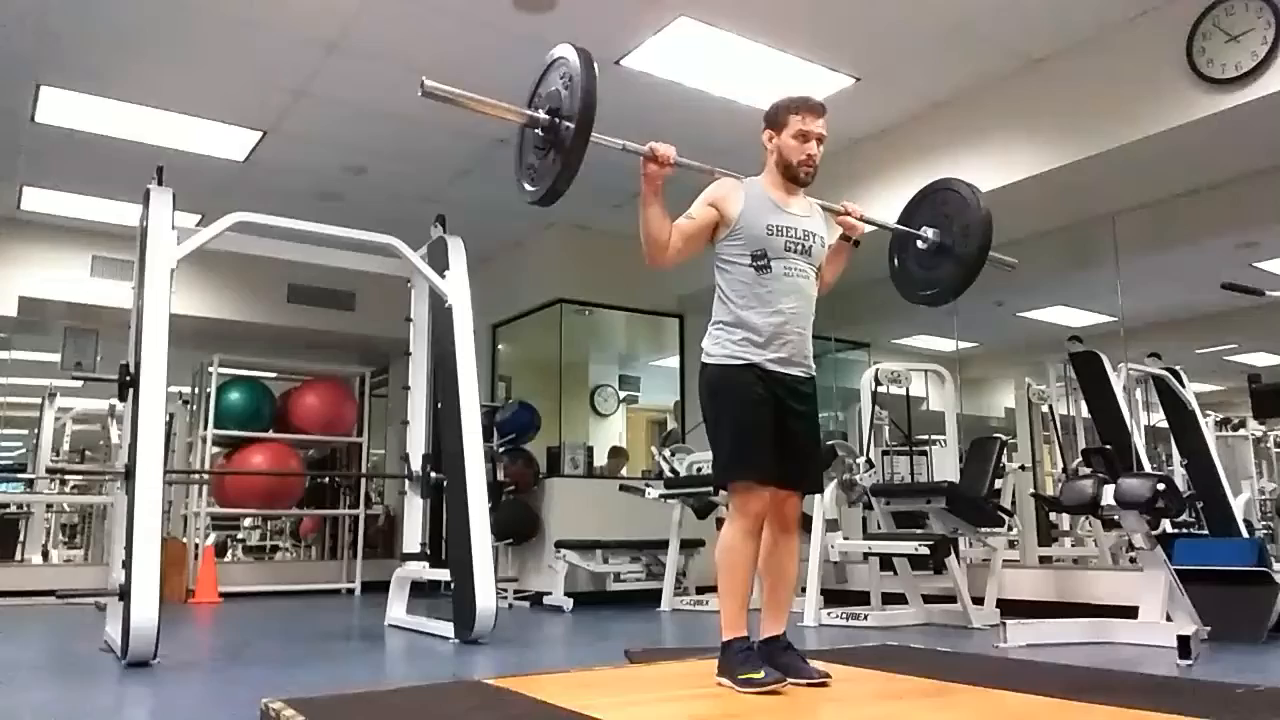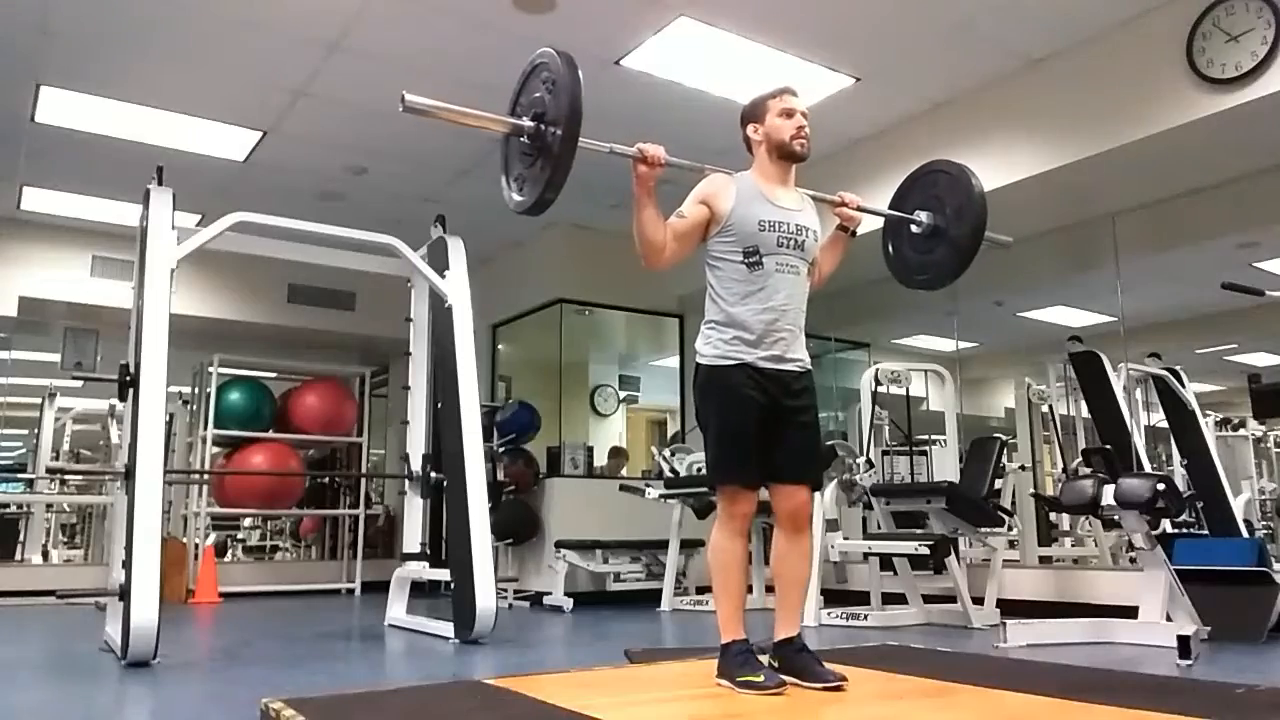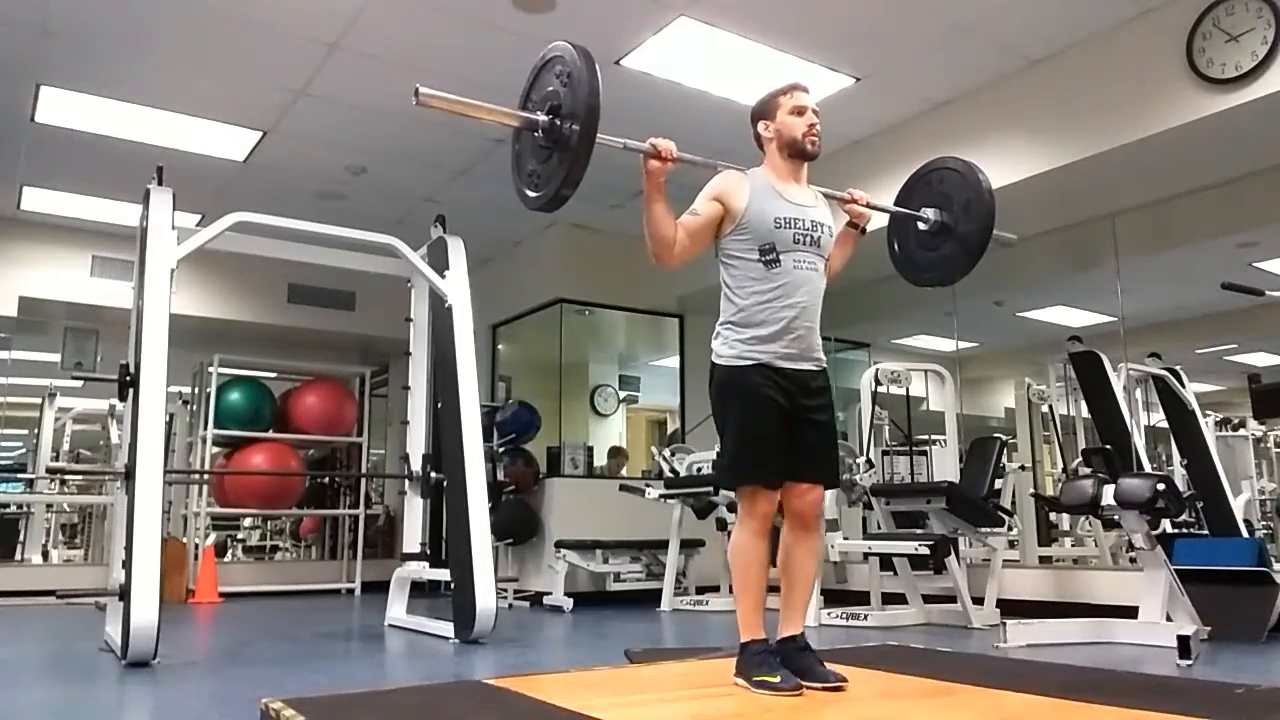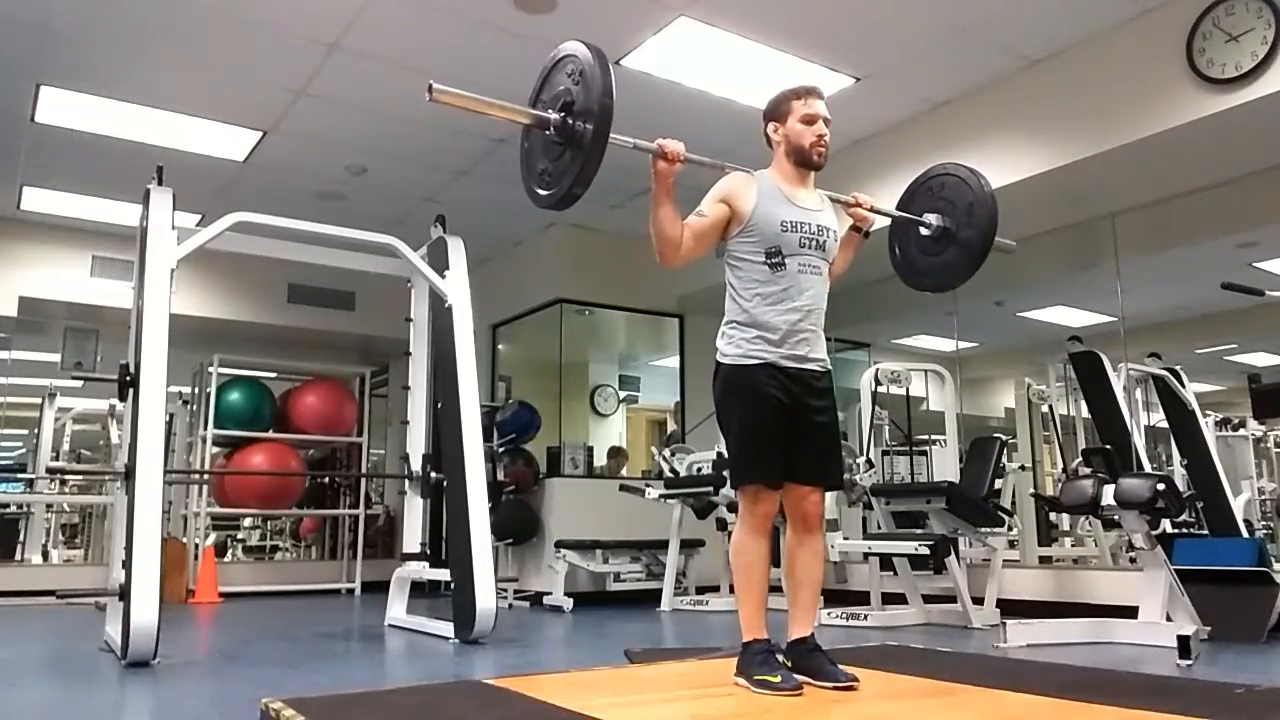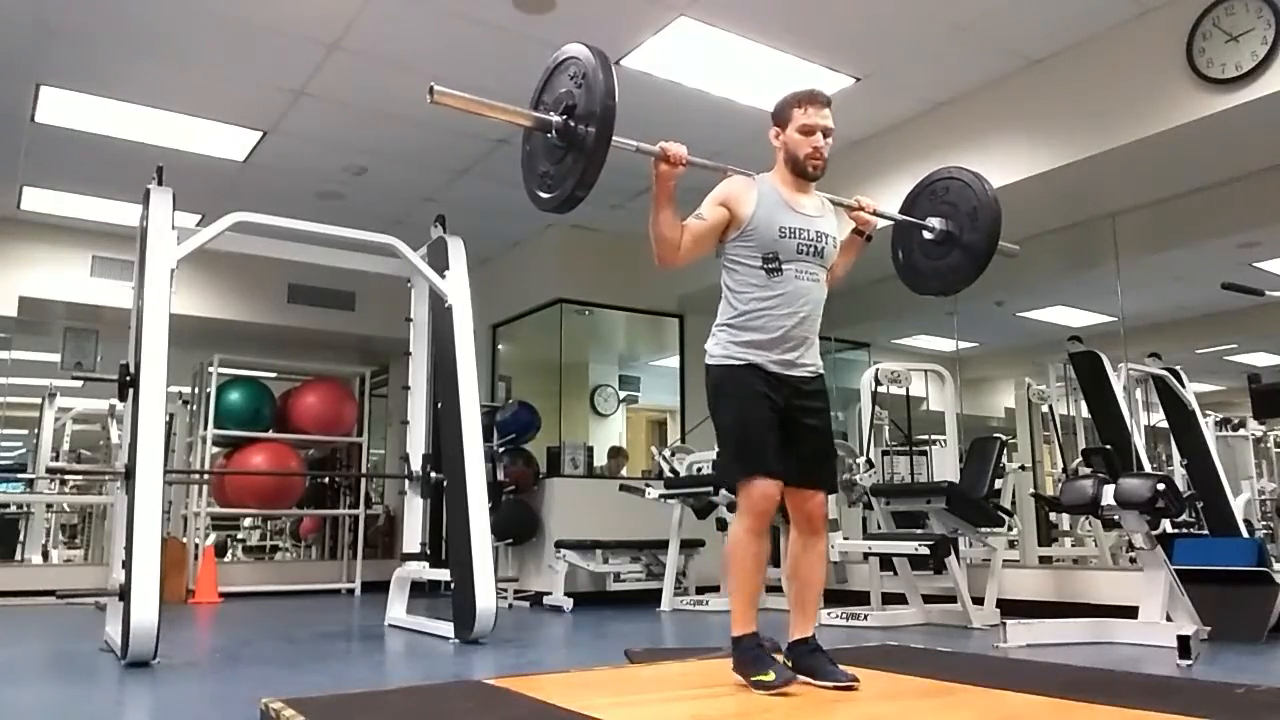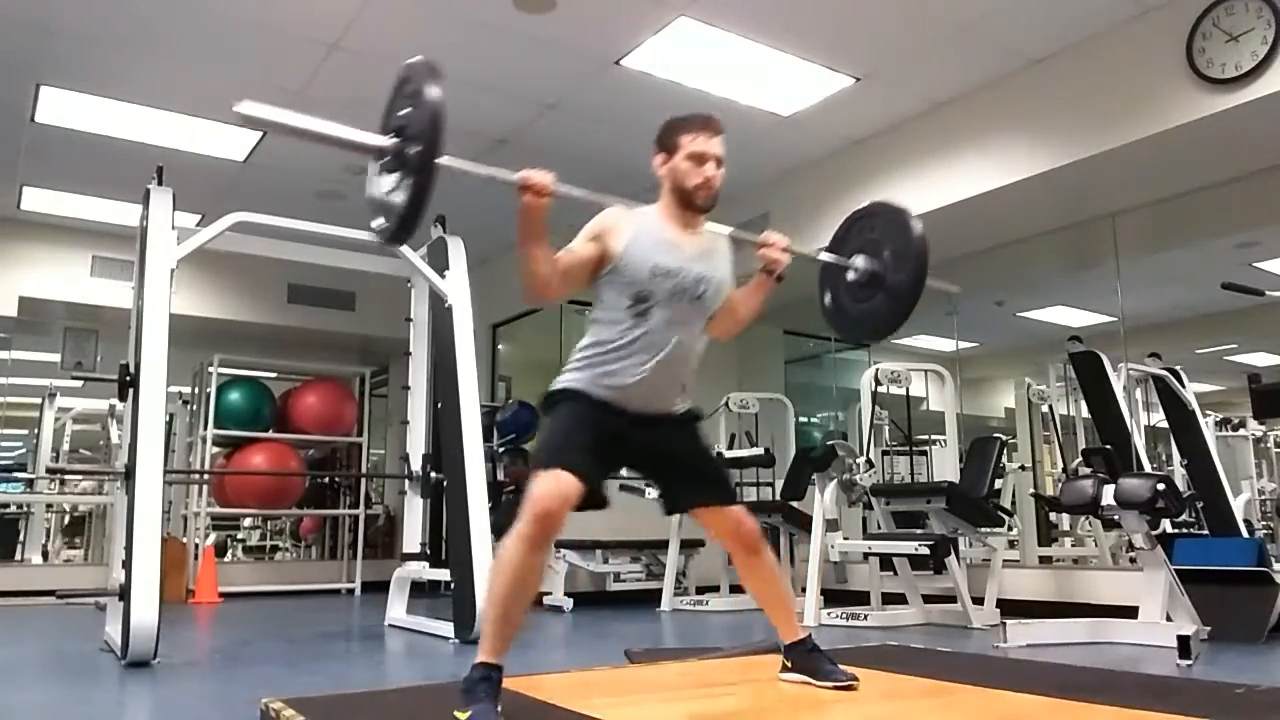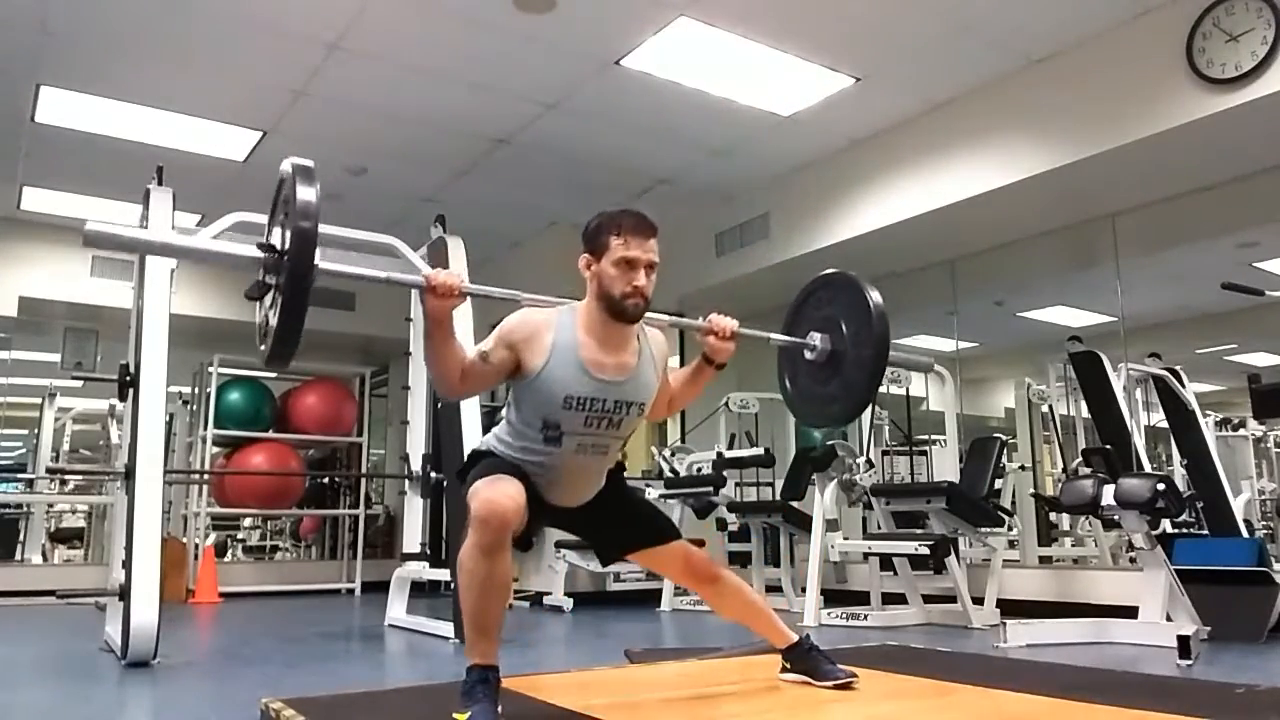
dt=0.7s
person 1, frame 1
left shoulder: (814, 215)
right shoulder: (730, 195)
right elbow: (662, 251)
left wrist: (847, 240)
right wrist: (652, 186)
left hip: (795, 373)
right hip: (737, 366)
left knee: (786, 510)
right knee: (749, 502)
left ankle: (774, 640)
right ankle: (735, 646)
person 1, frame 2
left shoulder: (808, 207)
right shoulder: (720, 191)
right elbow: (656, 253)
left wrist: (845, 230)
right wrist: (644, 187)
left hip: (792, 371)
right hip: (730, 366)
left knee: (796, 509)
right knee: (737, 507)
left ankle: (789, 643)
right ankle: (733, 648)
person 1, frame 3
left shoulder: (820, 204)
right shoulder: (733, 189)
right elbow: (667, 251)
left wrist: (855, 227)
right wrist: (655, 184)
left hip: (808, 370)
right hip: (748, 366)
left knee: (807, 507)
right knee: (758, 507)
left ankle: (792, 640)
right ankle: (753, 649)
person 1, frame 4
left shoulder: (825, 207)
right shoulder: (740, 190)
right elbow: (673, 252)
left wrist: (859, 231)
right wrist: (662, 183)
left hip: (812, 370)
right hip: (752, 365)
left knee: (808, 509)
right knee: (759, 505)
left ankle: (802, 643)
right ankle: (754, 648)
person 1, frame 5
left shoulder: (827, 211)
right shoulder: (740, 194)
right elbow: (672, 253)
left wrist: (859, 234)
right wrist: (663, 186)
left hip: (804, 375)
right hip: (742, 366)
left knee: (812, 511)
right knee: (758, 498)
left ankle: (802, 645)
right ankle: (746, 642)
person 1, frame 6
left shoulder: (719, 248)
right shoulder: (620, 226)
left elbow: (720, 323)
right elbow: (543, 288)
left wrist: (769, 273)
right wrist: (533, 217)
left hip: (667, 414)
right hip: (591, 399)
left knee: (742, 532)
right knee: (545, 507)
left ankle: (798, 651)
person 1, frame 7
left shoulder: (654, 346)
right shoulder: (534, 331)
left elbow: (661, 405)
right elbow: (454, 385)
left wrist: (712, 359)
right wrist: (437, 317)
left hip: (592, 487)
right hip: (510, 467)
left knee: (699, 567)
right knee: (494, 512)
left ankle: (797, 651)
